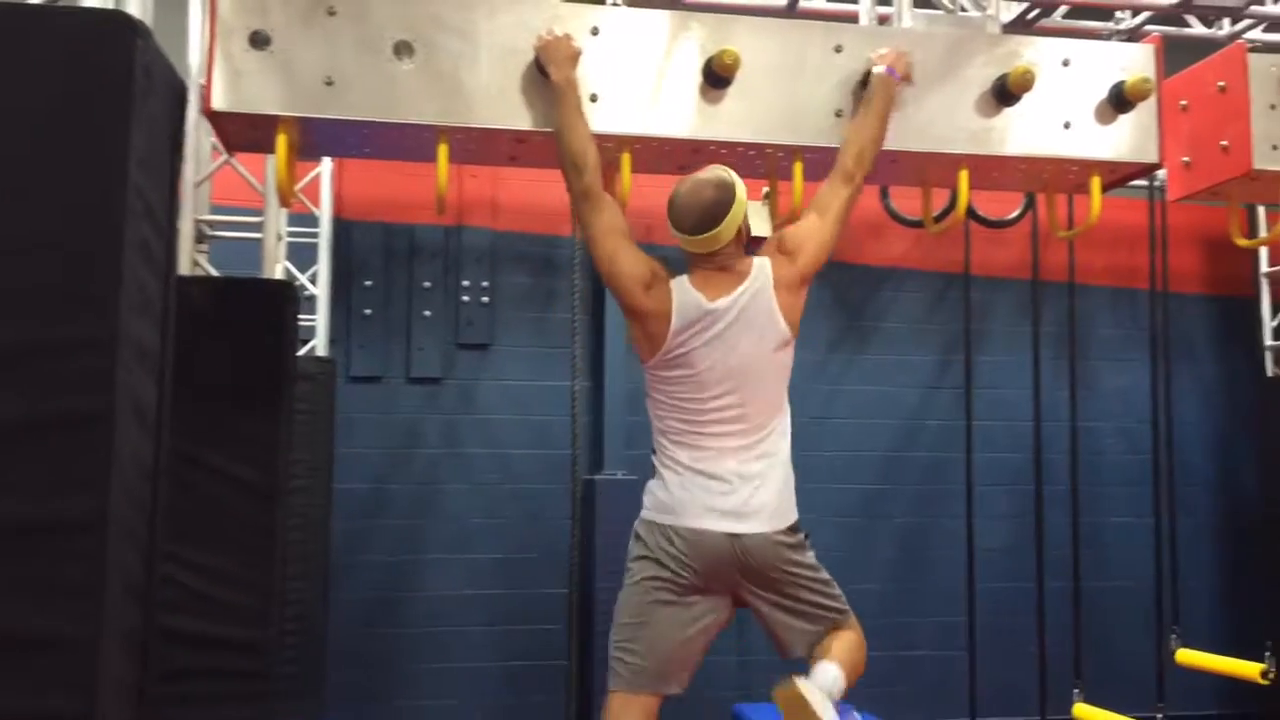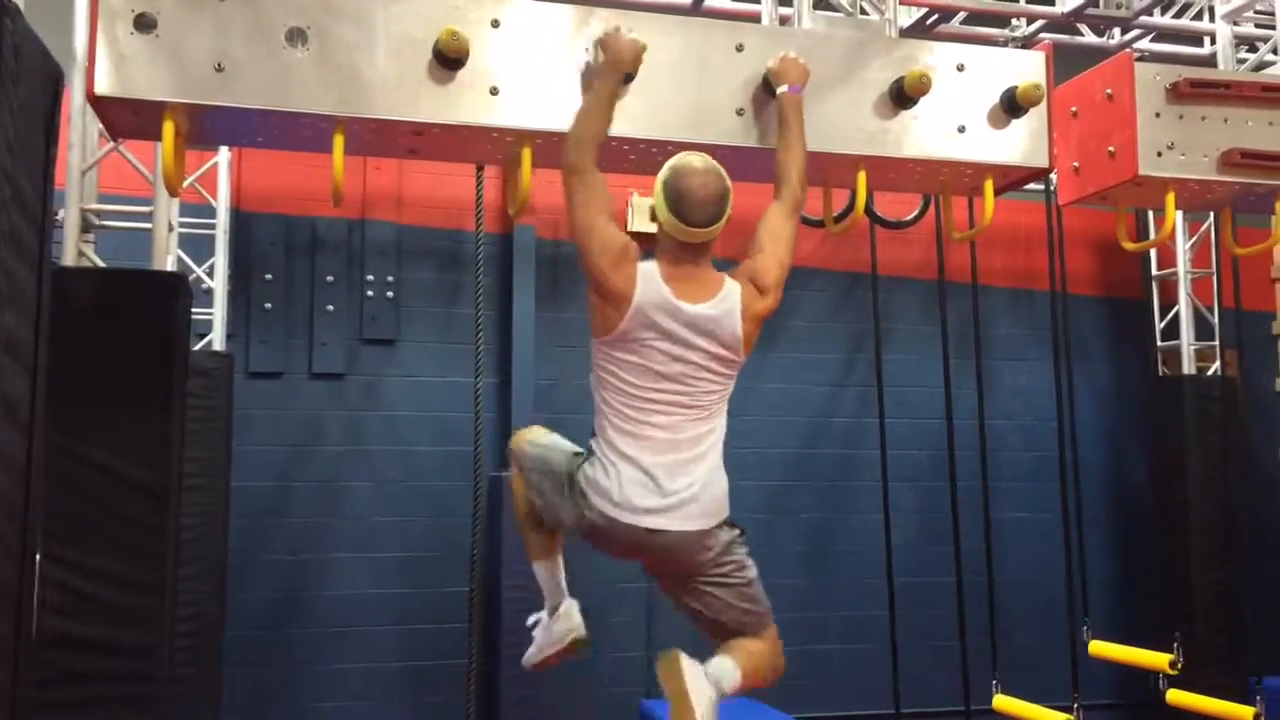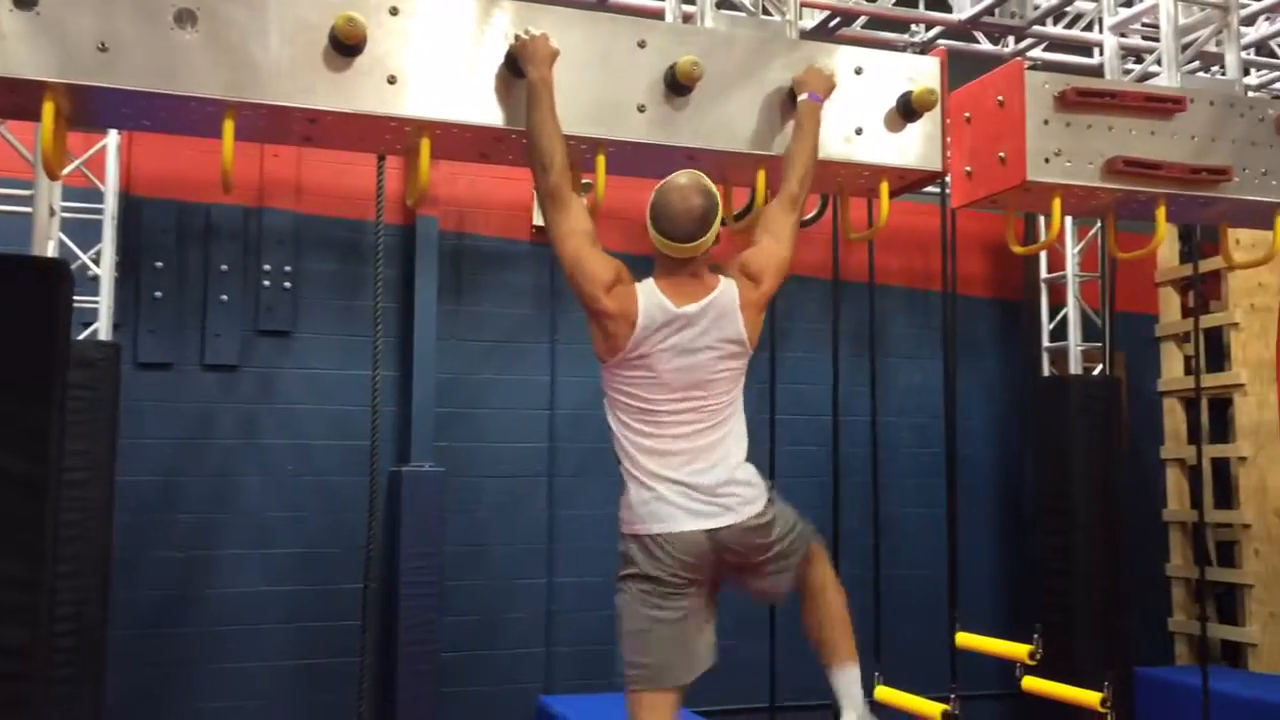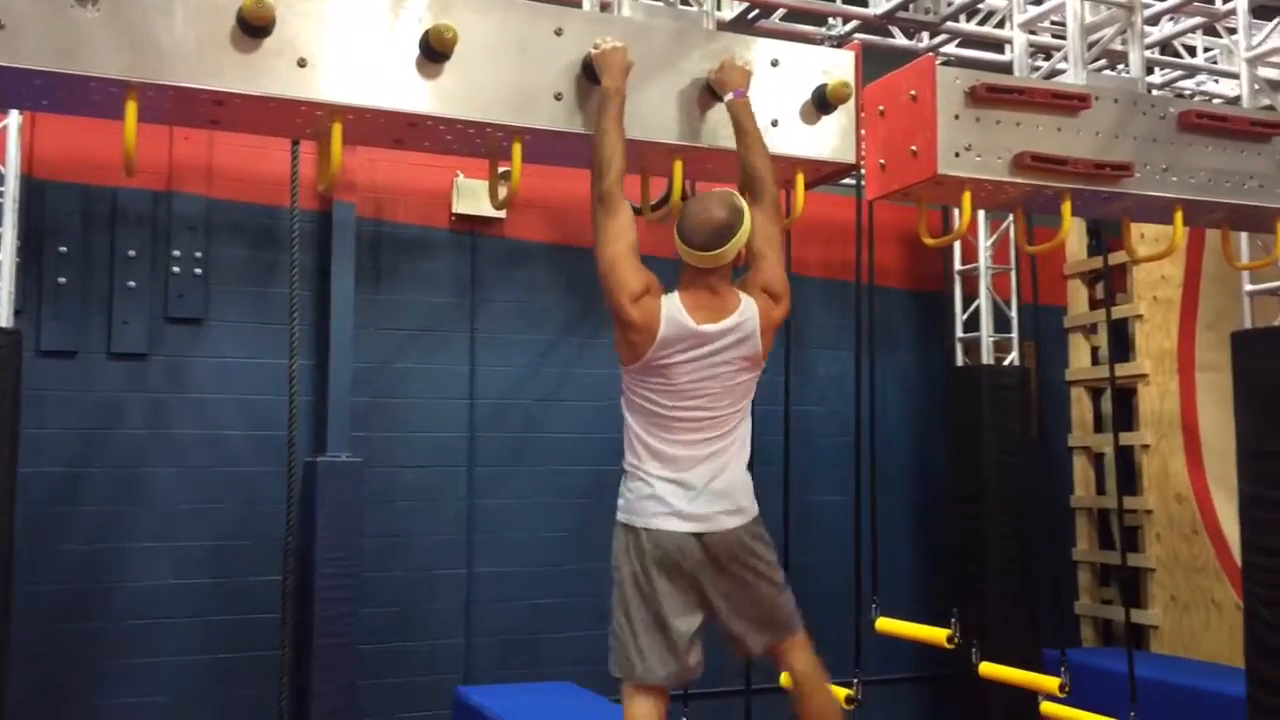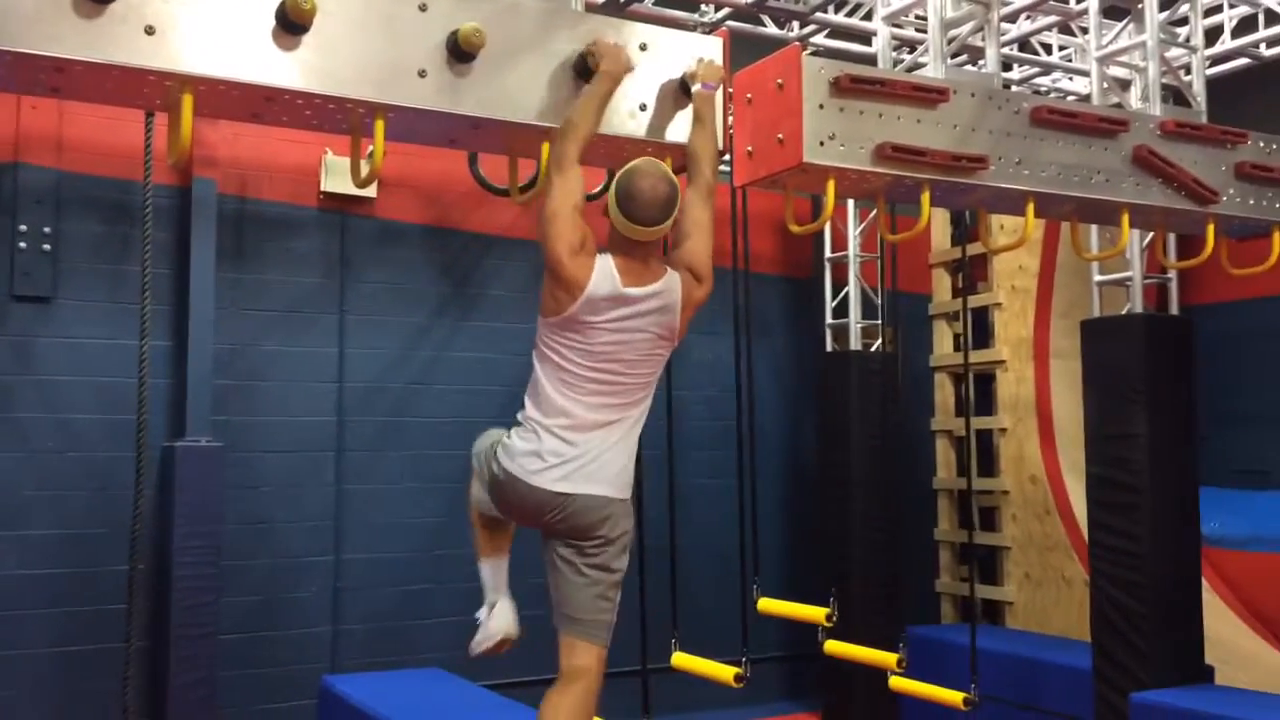
dt=1s
person 1, frame 1
left shoulder: (651, 302)
right shoulder: (783, 279)
left elbow: (586, 189)
right elbow: (848, 176)
left wrist: (562, 79)
right wrist: (884, 81)
left hip: (673, 534)
right hip: (767, 532)
right knee: (844, 636)
person 1, frame 2
left shoulder: (621, 282)
right shoulder: (754, 298)
left elbow: (579, 167)
right elbow: (790, 197)
left wrist: (611, 71)
right wrist: (791, 95)
left hip: (605, 510)
right hip: (700, 529)
left knee: (529, 451)
right knee: (762, 650)
left ankle: (561, 610)
person 1, frame 3
left shoulder: (615, 305)
right shoulder: (748, 295)
left elbow: (556, 193)
right elbow: (792, 198)
left wrist: (538, 78)
right wrist: (811, 103)
left hip: (659, 535)
right hip: (744, 518)
right knee: (814, 561)
person 1, frame 4
left shoulder: (641, 314)
right shoulder: (764, 313)
left elbow: (610, 196)
right elbow: (769, 197)
left wrist: (614, 89)
right wrist: (739, 100)
left hip: (649, 529)
right hip: (732, 528)
right knee: (793, 646)
person 1, frame 5
left shoulder: (575, 270)
right shoulder: (687, 289)
left elbow: (566, 156)
right elbow: (701, 185)
left wrist: (608, 74)
right wrist: (704, 95)
left hip: (527, 479)
right hip: (602, 499)
left knee: (490, 456)
left ankle: (496, 605)
